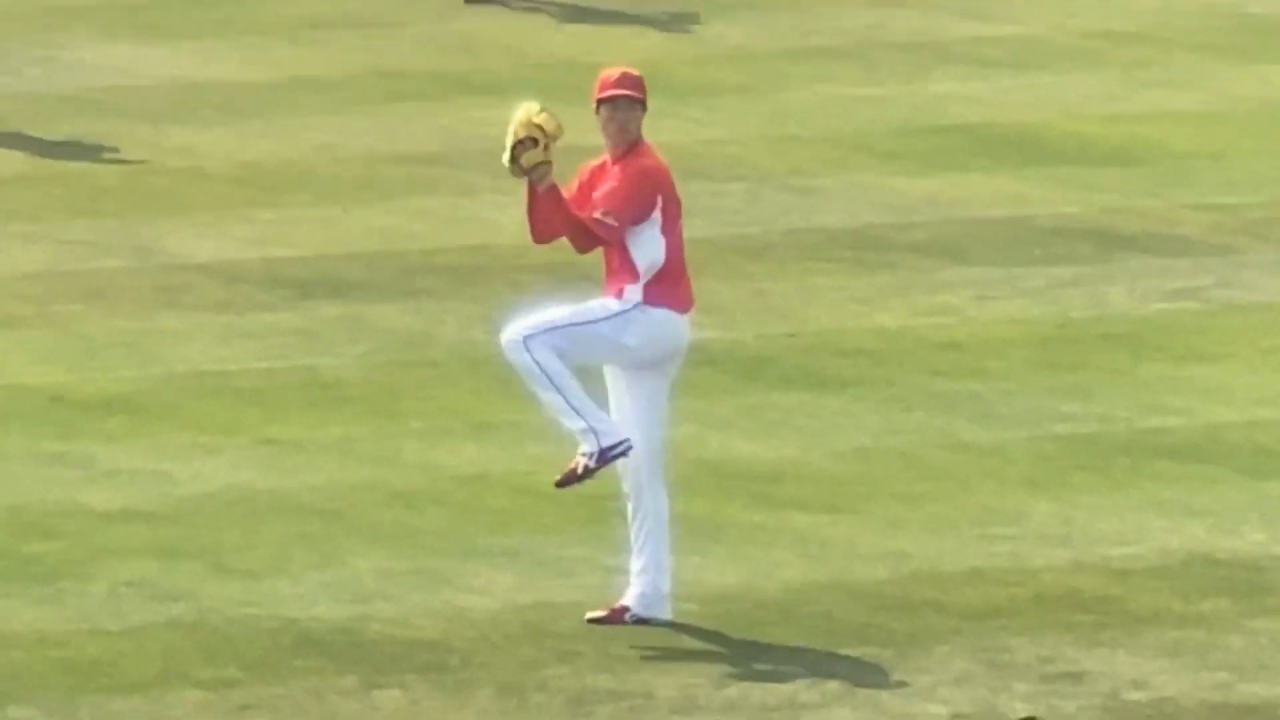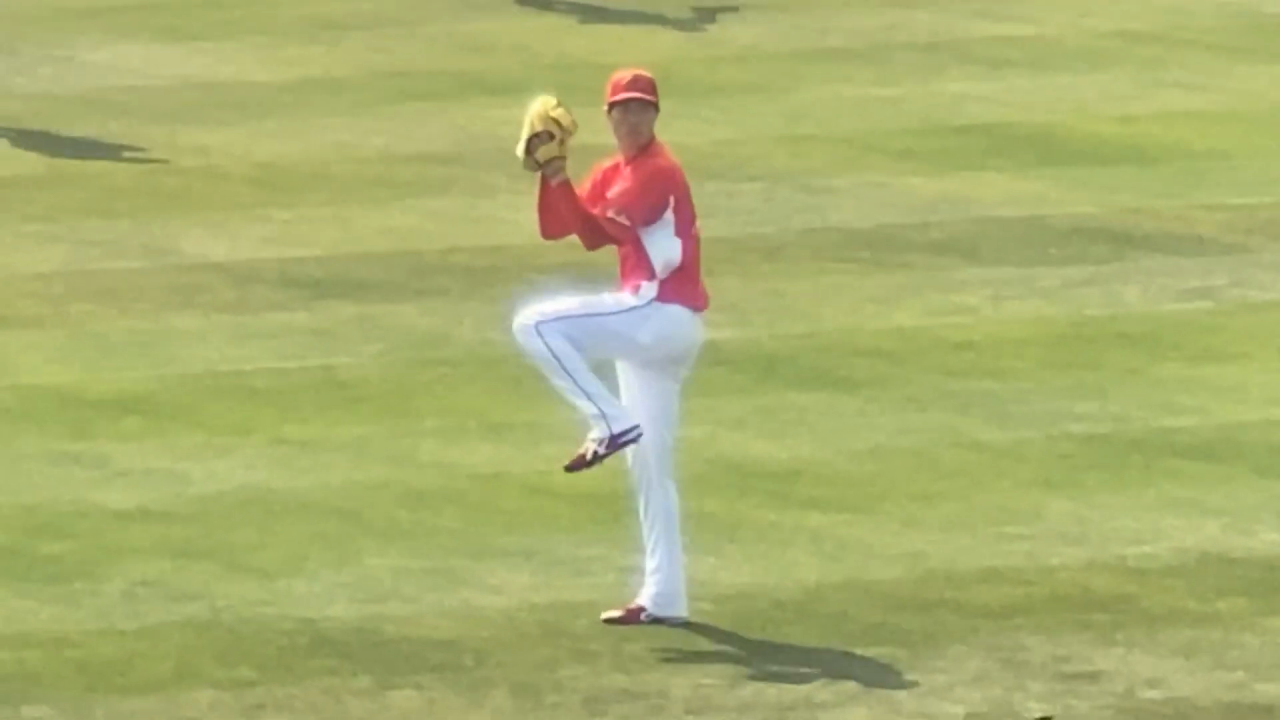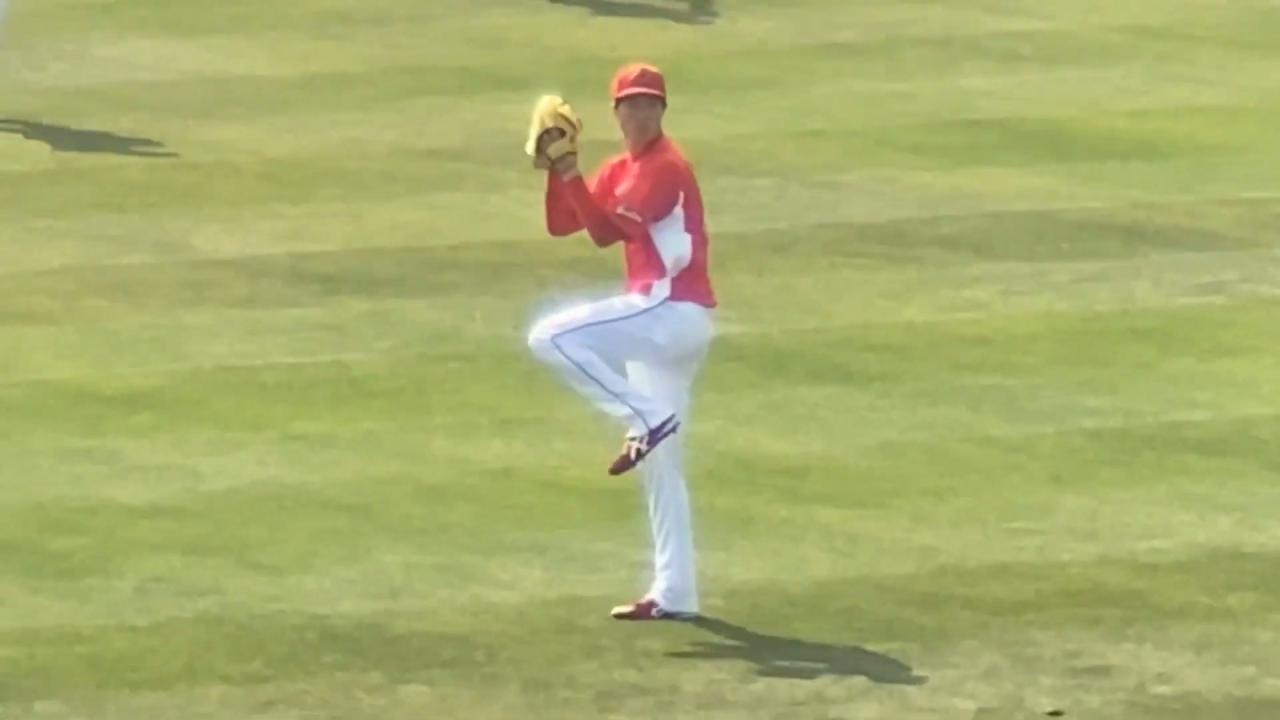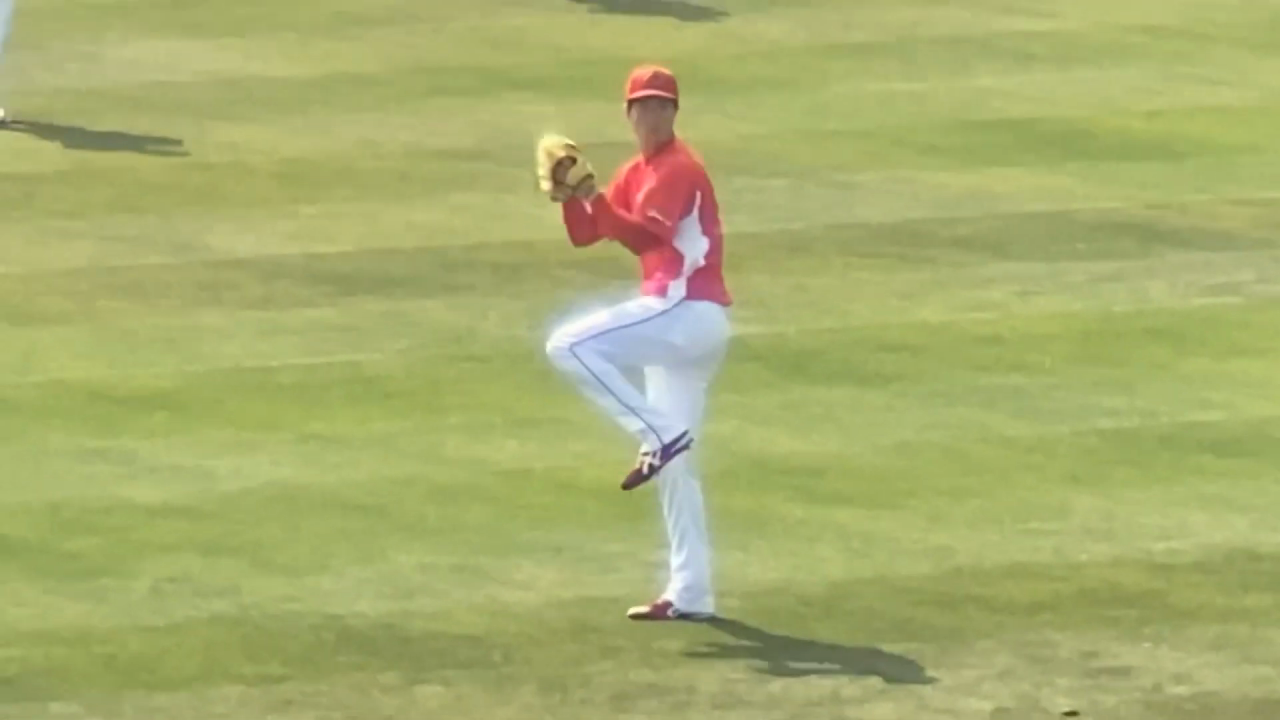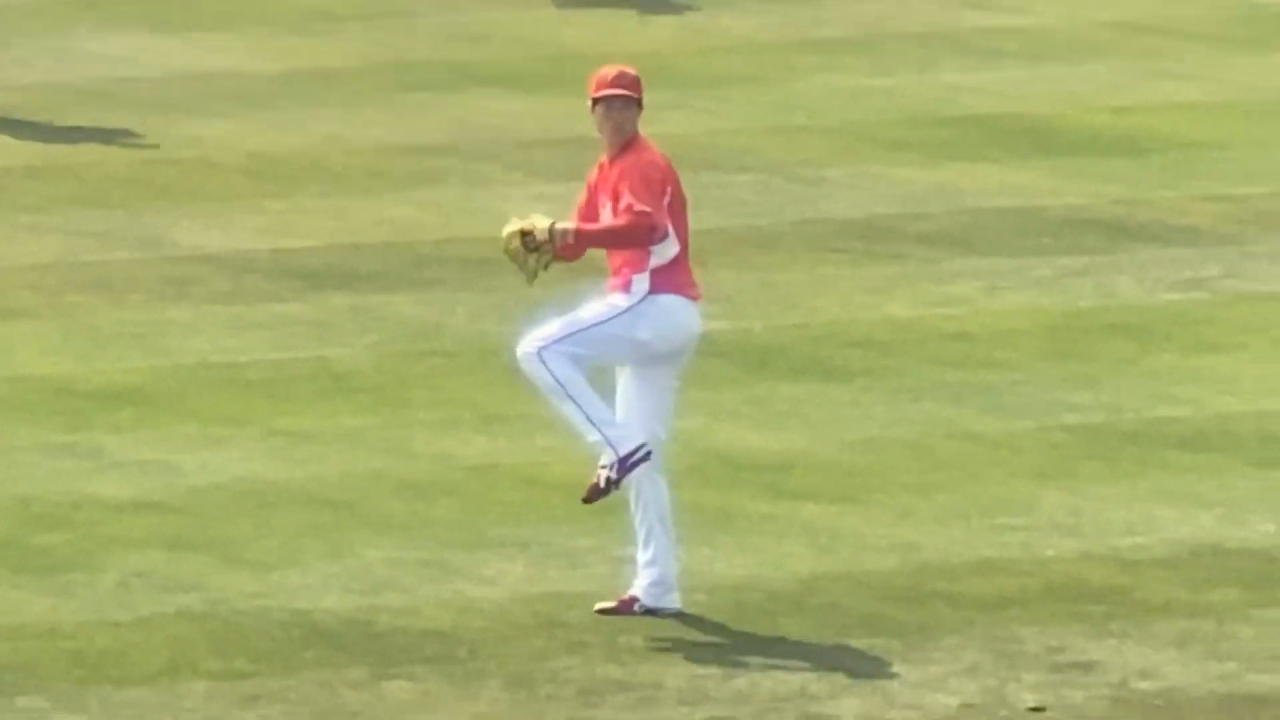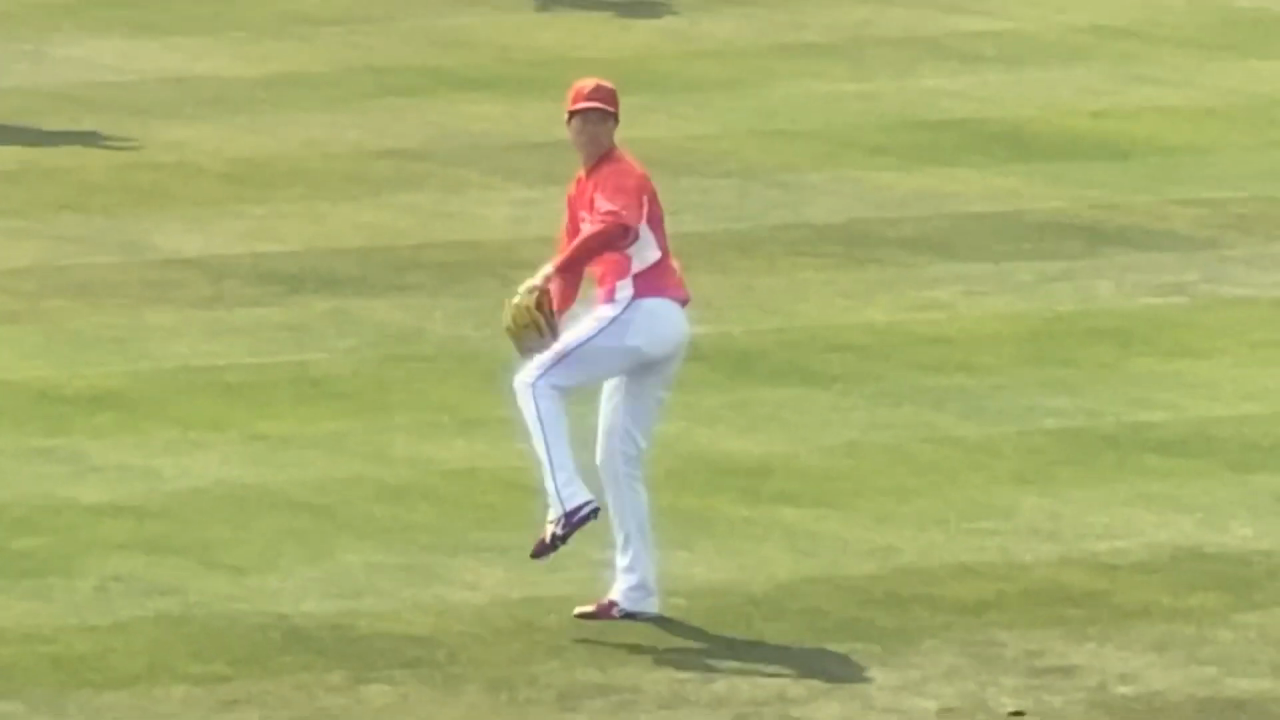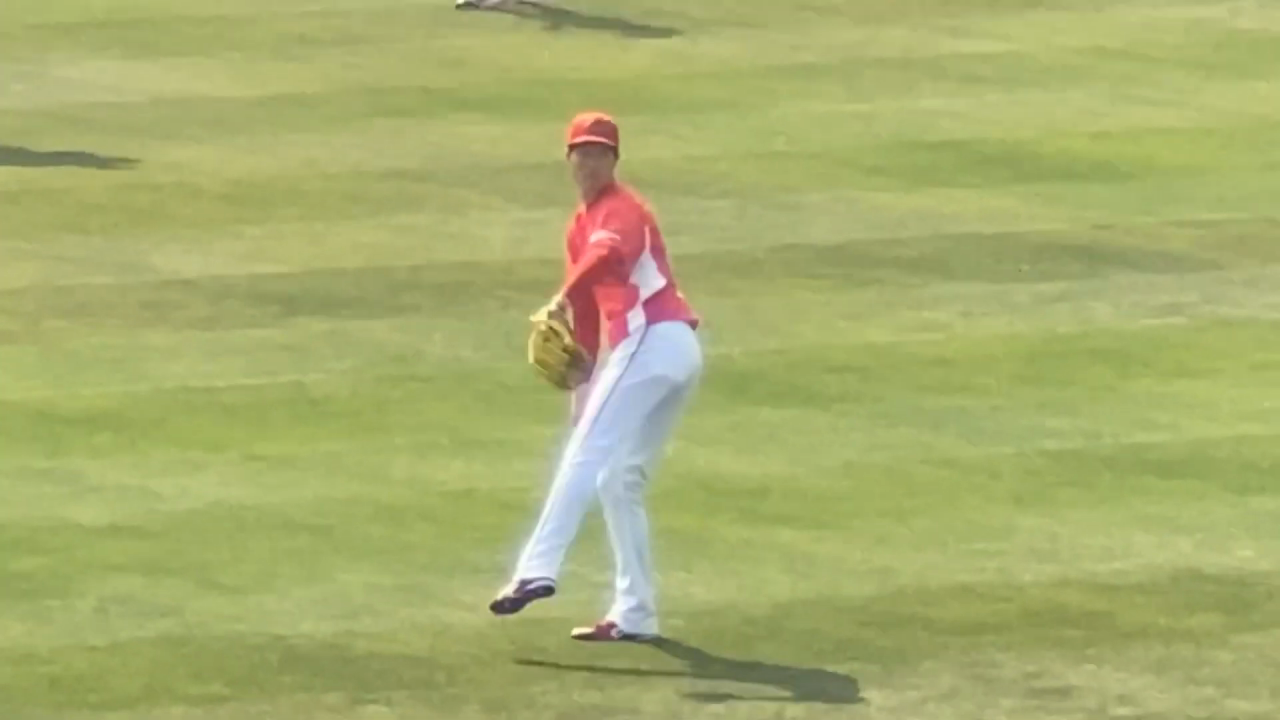
dt=0.2s
person 1, frame 1
left shoulder: (644, 171)
right shoulder: (598, 172)
left elbow: (587, 237)
right elbow: (546, 232)
left wrist: (549, 185)
right wrist: (536, 181)
left hip: (646, 315)
right hip: (647, 319)
left knee: (520, 338)
right knee: (640, 464)
left ankle: (598, 436)
right ankle: (648, 598)
person 1, frame 2
left shoulder: (658, 171)
right shoulder: (611, 173)
left elbow: (596, 233)
right elbow: (554, 228)
left wrist: (563, 181)
right wrist: (549, 174)
left hip: (662, 315)
right hip: (663, 324)
left knee: (533, 325)
right knee: (649, 467)
left ankle: (609, 424)
right ankle: (664, 598)
person 1, frame 3
left shoulder: (666, 166)
right shoulder: (619, 168)
left elbow: (606, 230)
right elbow: (560, 223)
left wrist: (573, 178)
right wrist: (557, 172)
left hip: (671, 312)
right hip: (670, 319)
left knee: (550, 337)
right knee: (661, 464)
left ankle: (645, 420)
right ankle: (674, 594)
person 1, frame 4
left shoulder: (678, 167)
right shoulder: (635, 172)
left elbow: (643, 237)
right elbow: (584, 234)
left wrist: (595, 198)
right wrist: (572, 193)
left hip: (685, 311)
right hip: (688, 319)
left knee: (567, 346)
right knee: (676, 464)
left ankle: (659, 433)
right ankle: (689, 594)
person 1, frame 5
left shoulder: (643, 163)
right shoulder: (604, 172)
left elbow: (646, 227)
right elbow: (576, 244)
left wrist: (577, 231)
right wrist: (550, 239)
left hip: (652, 306)
right hip: (667, 316)
left knee: (536, 351)
right knee: (643, 458)
left ankle: (617, 447)
right ankle: (655, 590)
person 1, frame 6
left shoulder: (620, 174)
right shoulder: (580, 187)
left elbow: (618, 229)
right elbow: (573, 260)
left wrist: (555, 271)
right wrist: (549, 309)
left hip: (639, 311)
right hip: (662, 323)
left knee: (534, 381)
right knee: (620, 462)
left ankle: (569, 501)
right ankle: (635, 594)
person 1, frame 7
left shoulder: (621, 207)
right shoulder: (581, 223)
left elbow: (613, 254)
right elbow: (588, 305)
left wrist: (563, 299)
right wrist: (585, 381)
left hip: (654, 340)
right hip: (674, 350)
left knee: (587, 453)
right knee: (620, 484)
left ankle: (539, 568)
right ankle: (635, 615)
